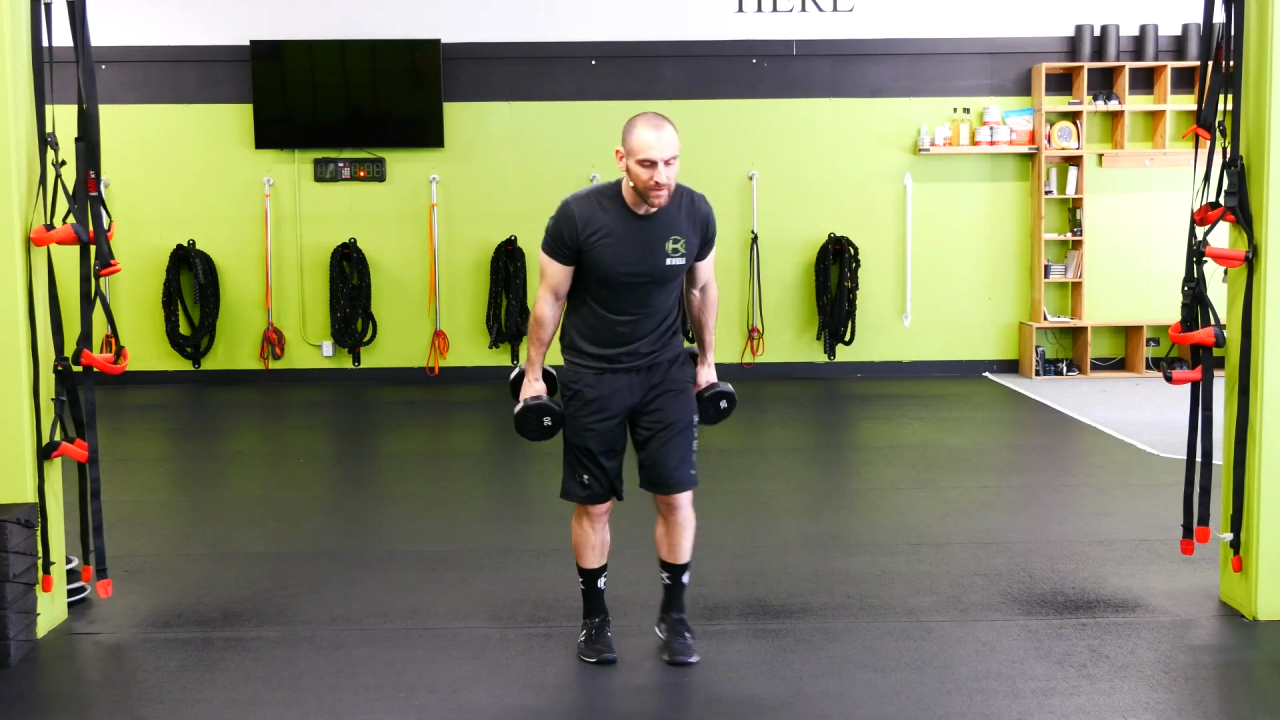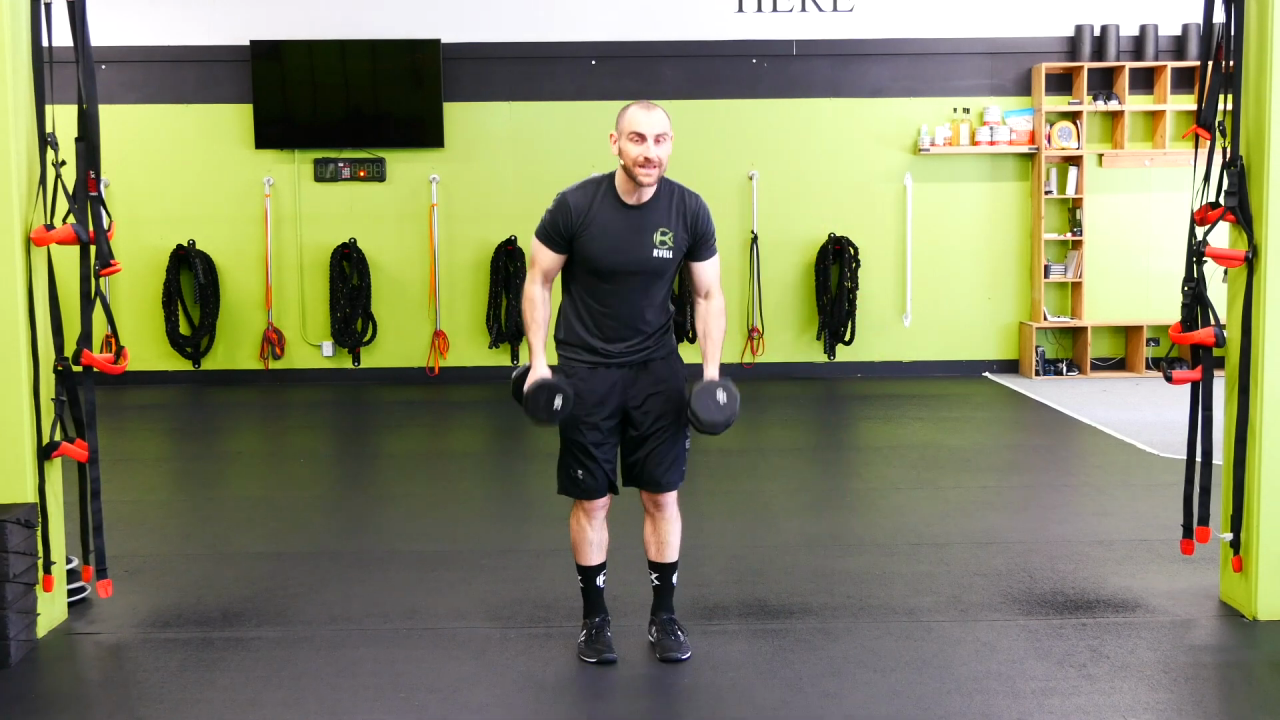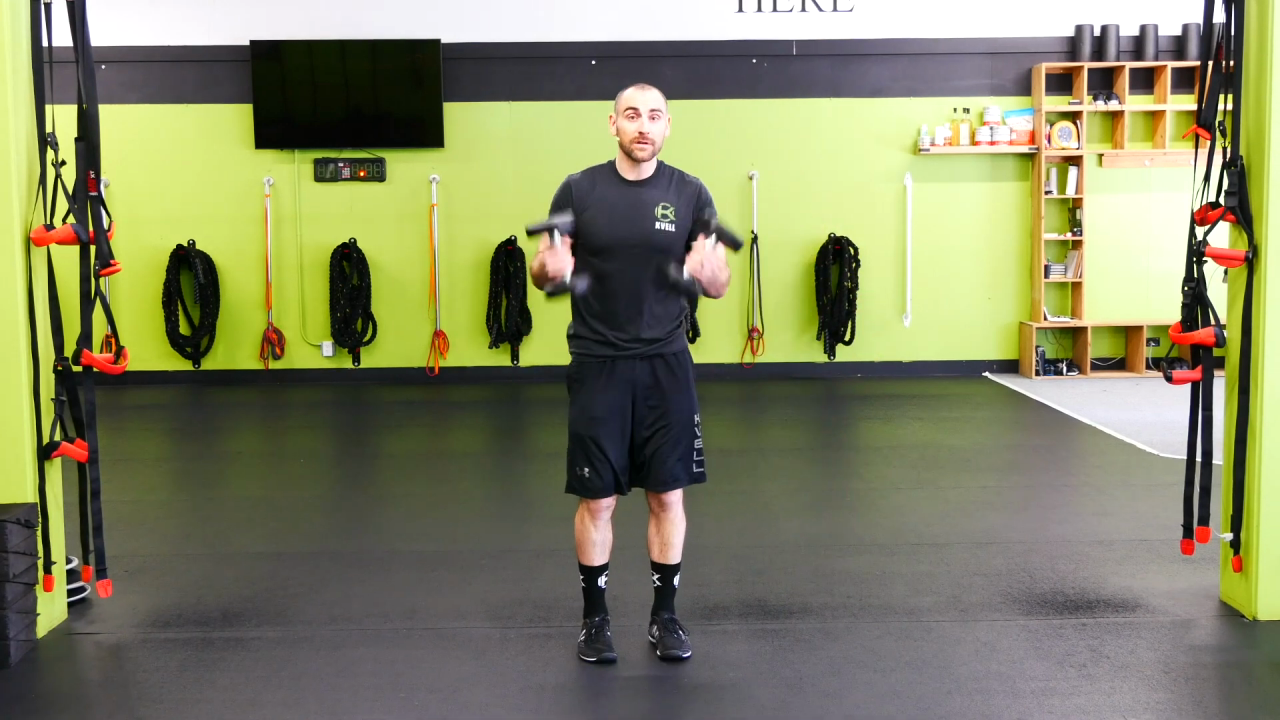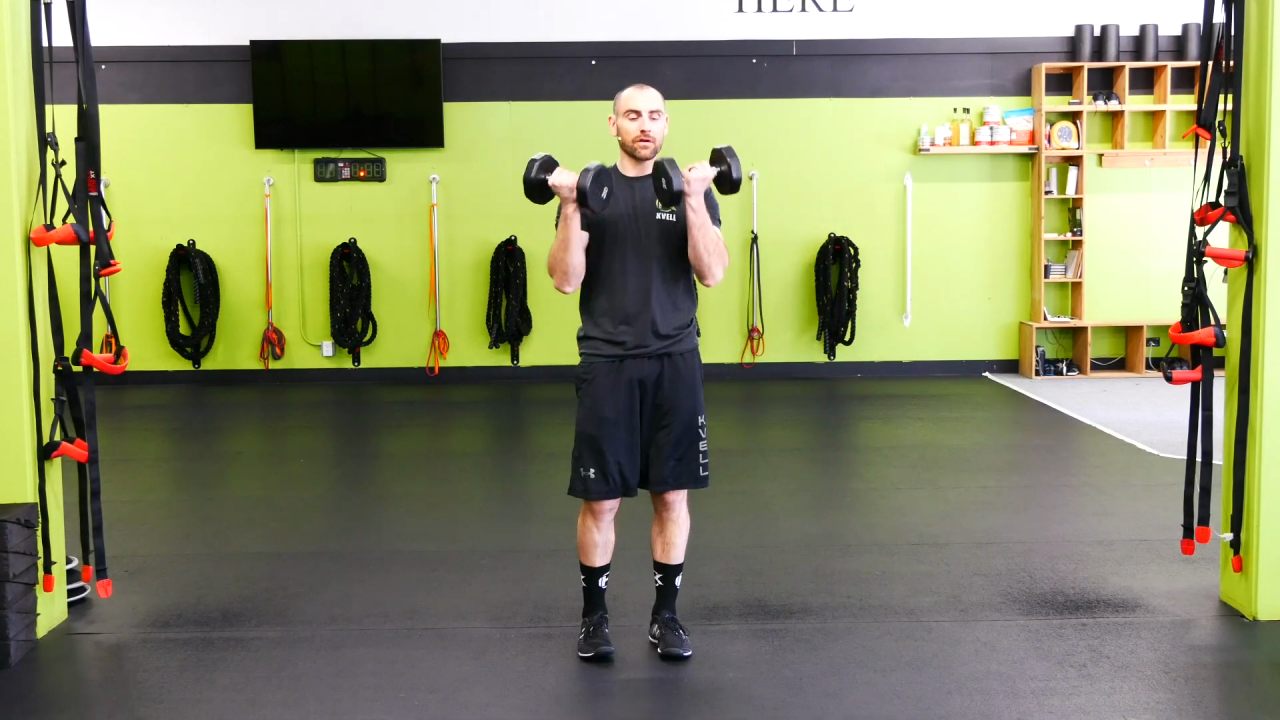
dt=0.3s
person 1, frame 1
left shoulder: (696, 212)
right shoulder: (579, 216)
left elbow: (703, 288)
right elbow: (550, 298)
left wrist: (707, 359)
right wrist: (533, 373)
left hip: (665, 371)
right hip: (593, 376)
left knee: (676, 495)
right knee: (593, 503)
left ankle: (673, 613)
right ankle: (594, 617)
person 1, frame 2
left shoulder: (689, 210)
right shoulder: (574, 206)
left elbow: (709, 295)
right elbow: (537, 282)
left wrist: (711, 372)
right wrist: (539, 360)
left hip: (657, 367)
right hip: (586, 370)
left knee: (662, 495)
right knee: (590, 499)
left ankle: (663, 614)
right ankle: (594, 617)
person 1, frame 3
left shoulder: (690, 192)
right shoulder: (579, 189)
left elbow: (719, 285)
right elbow: (543, 279)
left wrist: (706, 268)
right wrist: (550, 266)
left hip: (665, 363)
right hip: (597, 364)
left knee: (667, 493)
right knee: (596, 498)
left ankle: (664, 615)
right ankle: (594, 617)
person 1, frame 4
left shoulder: (689, 188)
left elbow: (712, 273)
right elbow: (565, 281)
left wrist: (695, 201)
right wrist: (569, 207)
left hip: (674, 361)
right hip: (606, 363)
left knee: (671, 495)
right knee: (599, 500)
left ankle: (665, 613)
right ankle: (593, 615)
